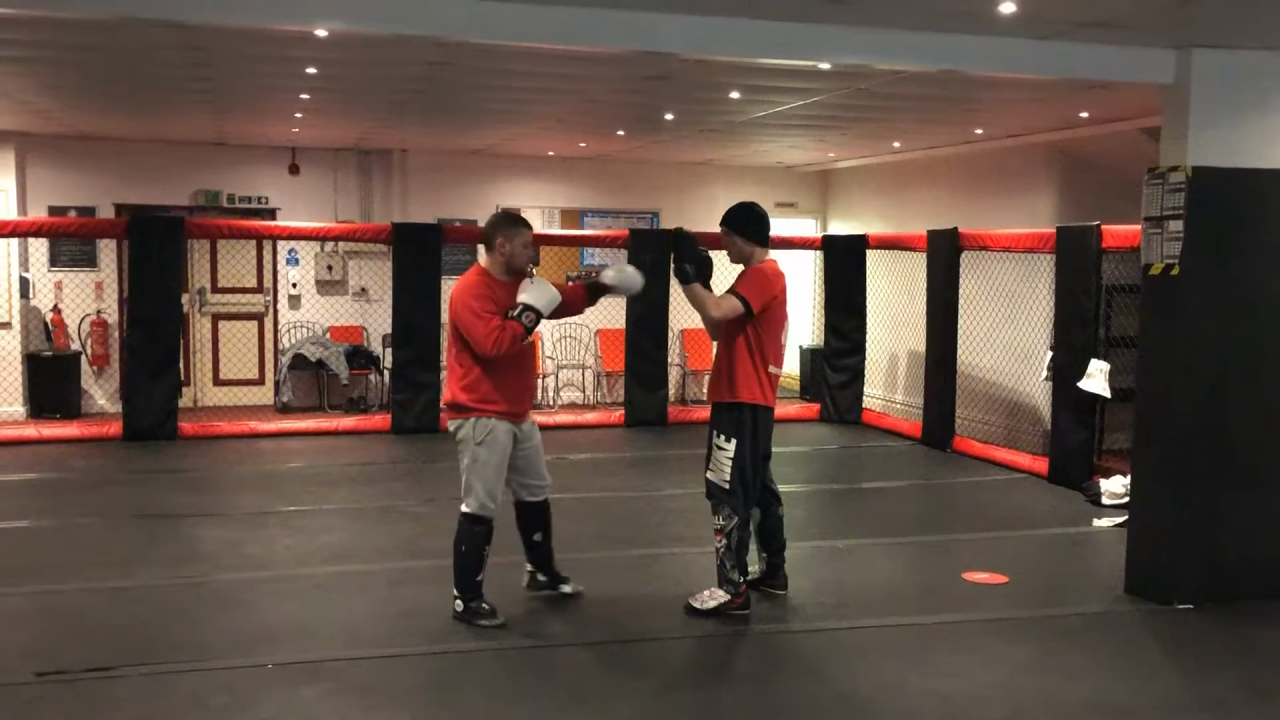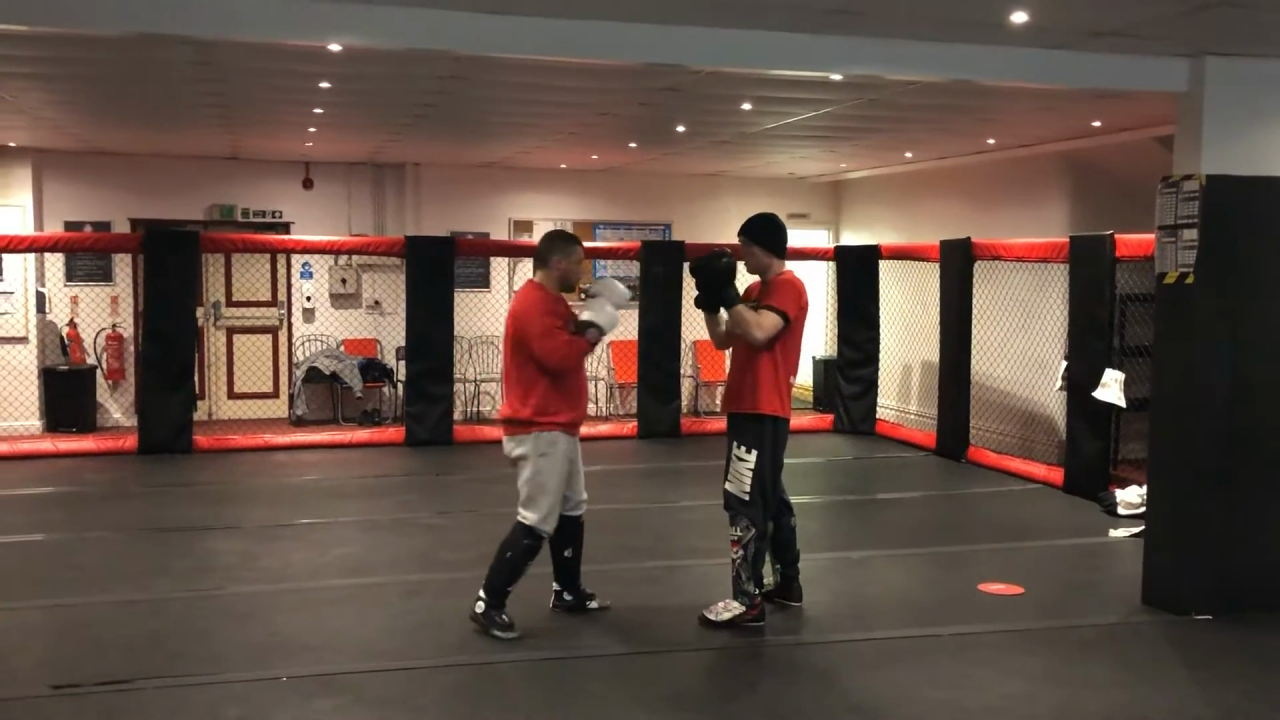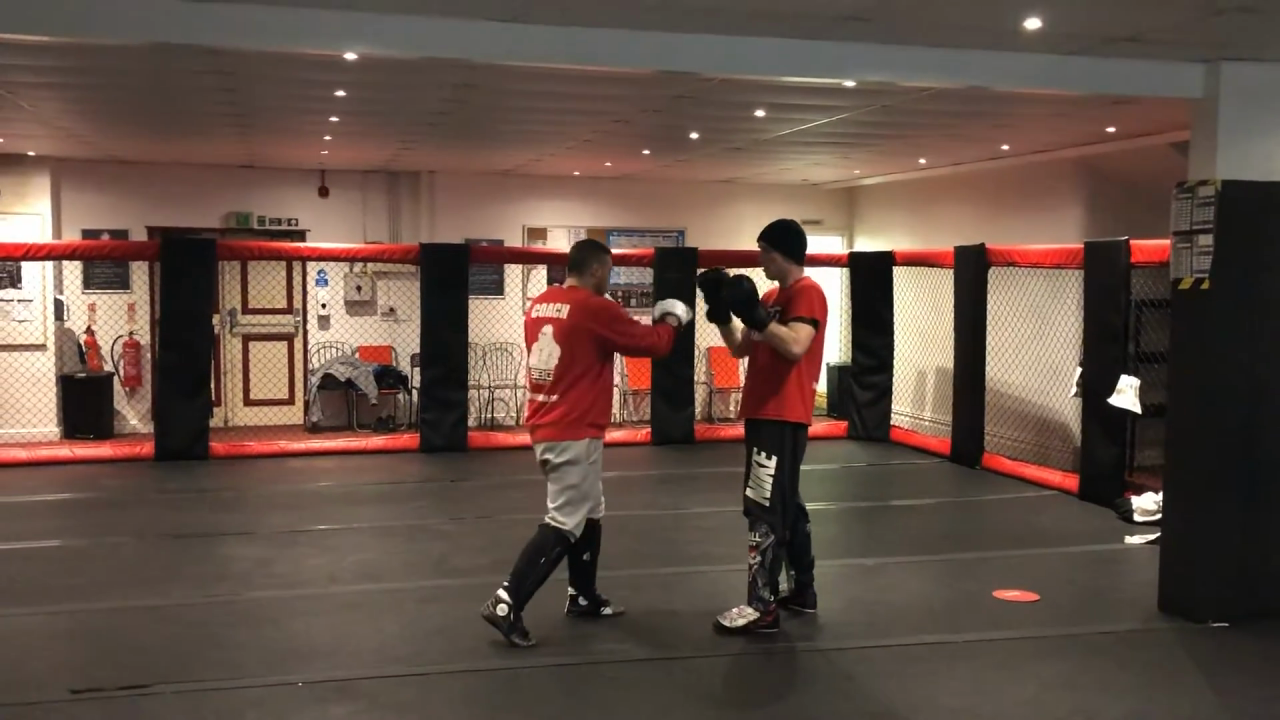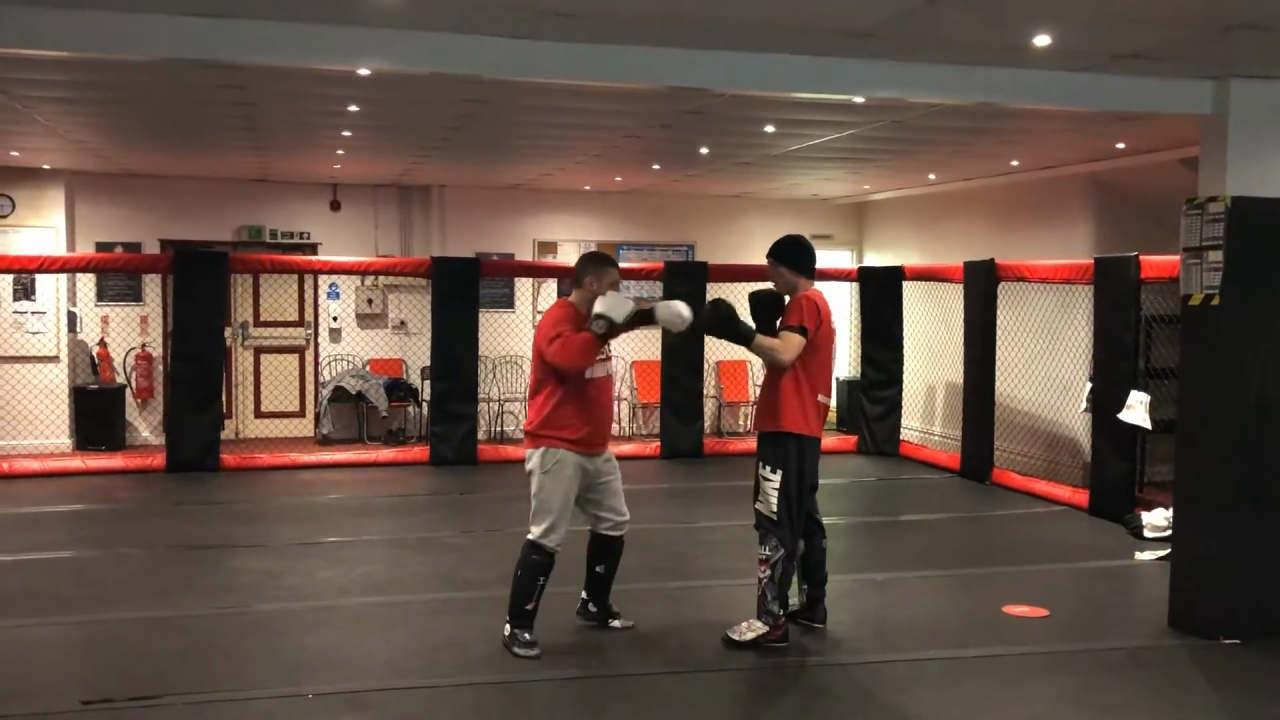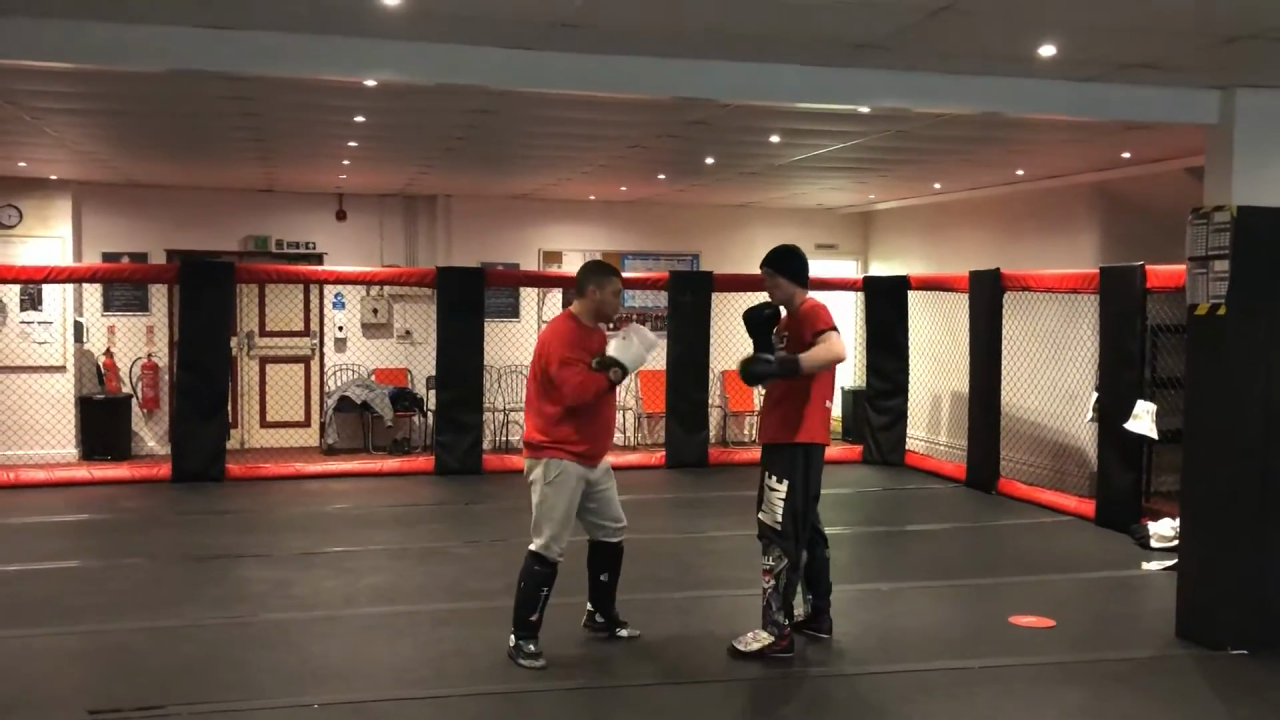
dt=0.5s
person 1, frame 1
left shoulder: (762, 276)
right shoulder: (754, 277)
left elbow: (715, 311)
right elbow: (718, 330)
left wrist: (684, 271)
right wrist: (701, 282)
left hip: (742, 401)
right hip: (751, 400)
left knee: (726, 490)
right knee: (758, 485)
left ankle: (732, 588)
right ankle: (773, 571)
person 1, frame 2
left shoulder: (787, 287)
right shoulder: (755, 290)
left elbow: (758, 333)
right elbow: (722, 340)
left wrist: (724, 293)
right wrist: (709, 297)
left hip: (761, 411)
right hip: (753, 409)
left knee: (745, 501)
right knee: (770, 497)
left ankle: (748, 600)
right ankle: (787, 583)
person 1, frame 3
left shoulder: (806, 292)
right shoulder: (773, 296)
left elbow: (795, 346)
right elbow: (740, 349)
left wrist: (753, 312)
right wrist: (721, 311)
left hip: (782, 417)
right hip: (767, 414)
left knee: (764, 507)
right knee: (785, 503)
left ankle: (762, 606)
right ankle: (801, 590)
person 1, frame 4
left shoulder: (804, 303)
right shoulder: (810, 305)
left elbow: (784, 355)
right elbow: (779, 359)
left wrist: (739, 331)
right wrist: (763, 326)
left hip: (788, 429)
right hip: (800, 429)
left knee: (776, 522)
right knee: (804, 517)
left ankle: (771, 620)
right ankle: (813, 604)
person 1, frame 5
left shoulder: (810, 312)
right shoulder: (783, 320)
left elbow: (834, 350)
right elbow: (766, 380)
left wrist: (785, 365)
right wrist: (760, 341)
left hip: (796, 439)
right hip: (786, 437)
left knee: (777, 531)
right knee: (803, 526)
left ankle: (777, 630)
right ankle: (818, 614)
person 2, frame 1
left shoulder: (520, 282)
right shoulder: (471, 291)
left elbow: (564, 300)
right elbow: (493, 344)
left wrist: (601, 284)
right wrist: (530, 311)
left hip: (516, 413)
right hip: (482, 416)
left knee: (534, 493)
right knee: (480, 508)
left ankle: (543, 573)
right ankle: (467, 599)
person 2, frame 2
left shoulder: (549, 299)
right shoulder: (534, 304)
left elbow: (569, 336)
right elbow: (564, 358)
left wrist: (597, 307)
right wrist: (595, 324)
left hip: (558, 427)
right hip: (540, 430)
left knee: (571, 510)
right knee: (537, 521)
left ankle: (568, 592)
right ankle: (488, 604)
person 2, frame 3
left shoulder: (539, 305)
right shoulder: (595, 308)
right elbow: (651, 342)
right wrist: (671, 318)
left hip: (547, 426)
right hip: (575, 434)
left knee: (588, 513)
right knee: (565, 523)
left ankle: (583, 596)
right ankle: (507, 602)
person 2, frame 4
left shoulder: (592, 316)
right shoulder: (556, 320)
left elbow: (616, 323)
right elbow: (569, 359)
left wrist: (652, 313)
right wrist: (603, 321)
left hip: (594, 447)
right hip: (555, 448)
left knee: (612, 525)
right knee: (546, 538)
left ankle: (595, 604)
right ankle: (517, 625)
person 2, frame 5
left shoulder: (594, 331)
right shoulder: (562, 334)
left elbow: (596, 381)
right elbow: (580, 391)
left wrist: (620, 357)
right wrist: (621, 363)
left hip: (591, 459)
right hip: (557, 459)
left knee: (610, 533)
right knee: (548, 549)
left ankle: (601, 616)
right ankle: (521, 636)
